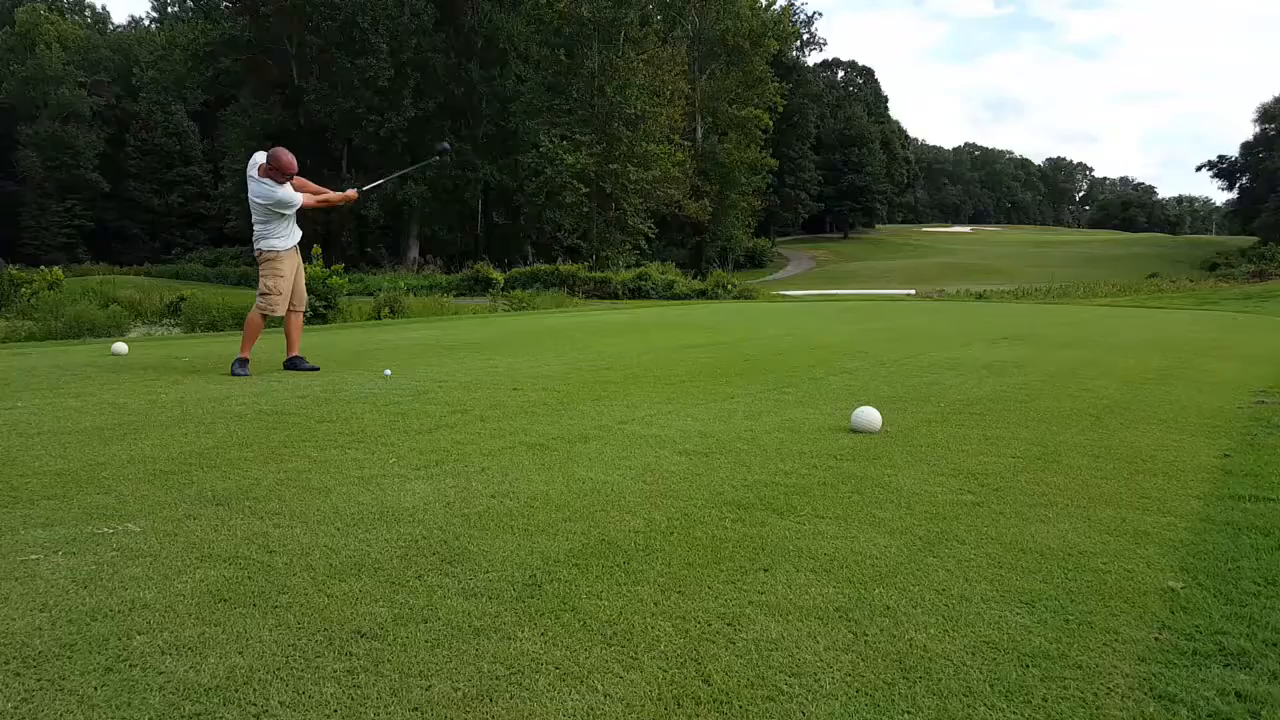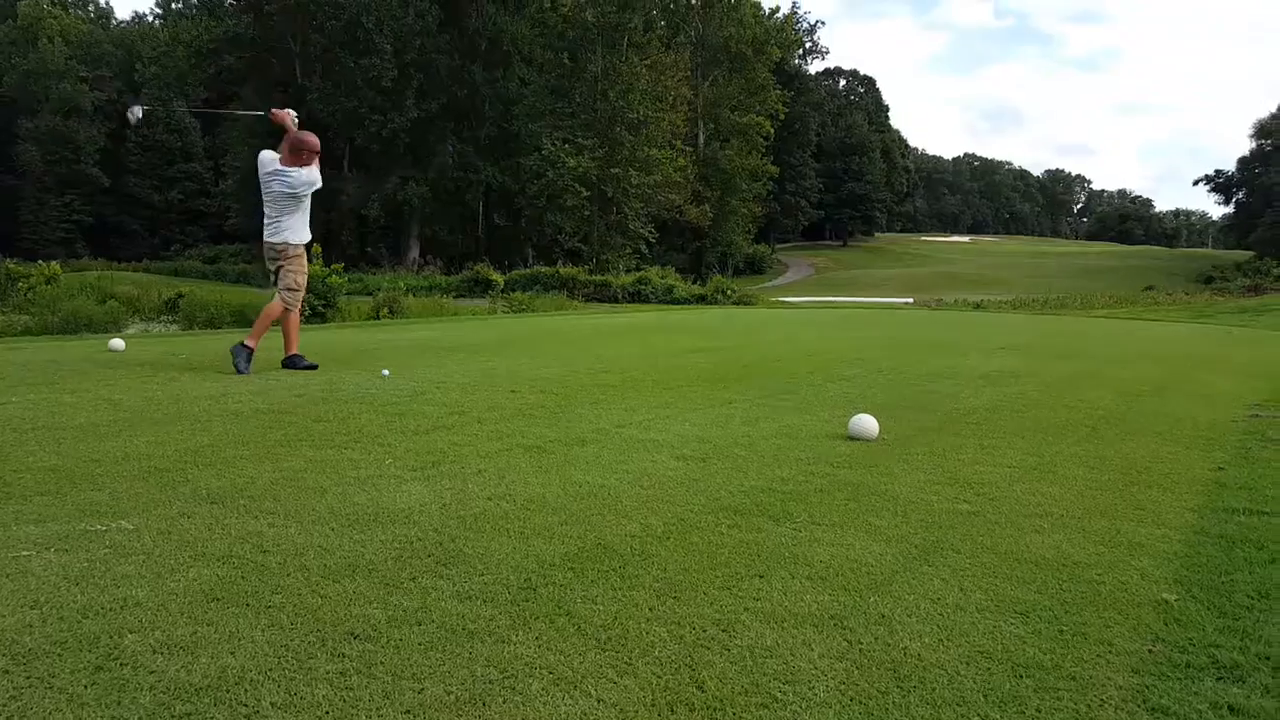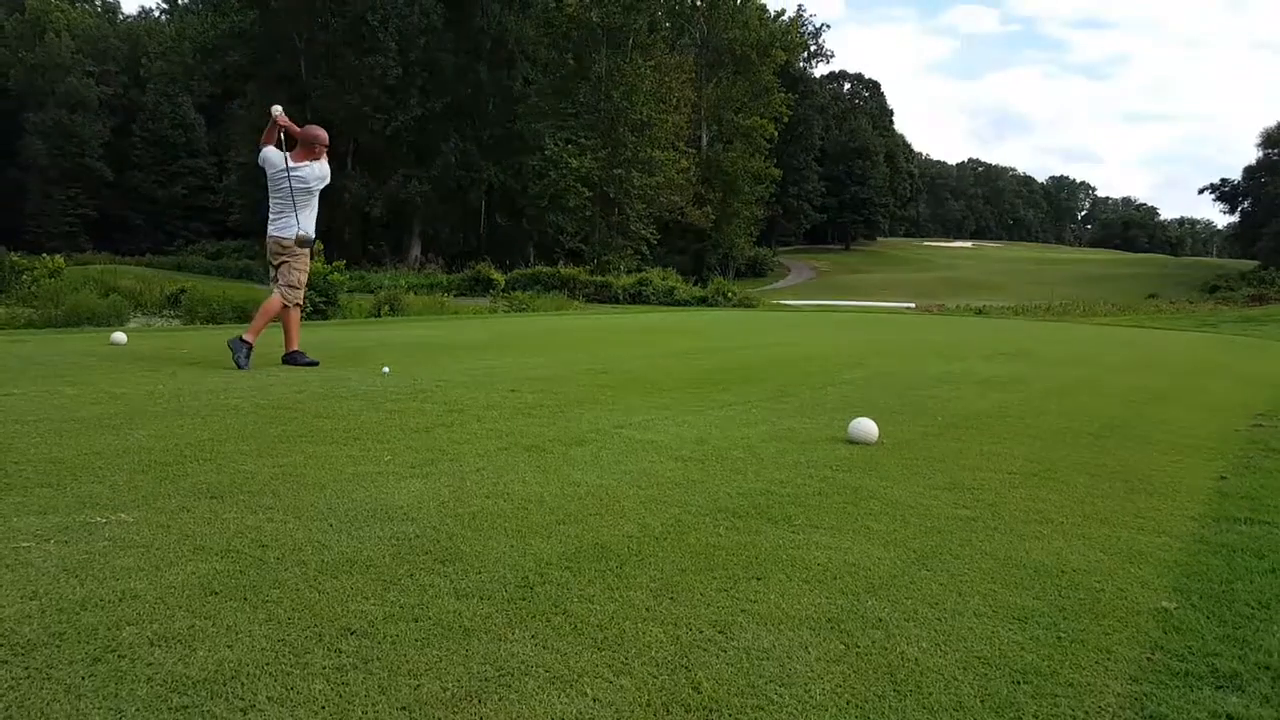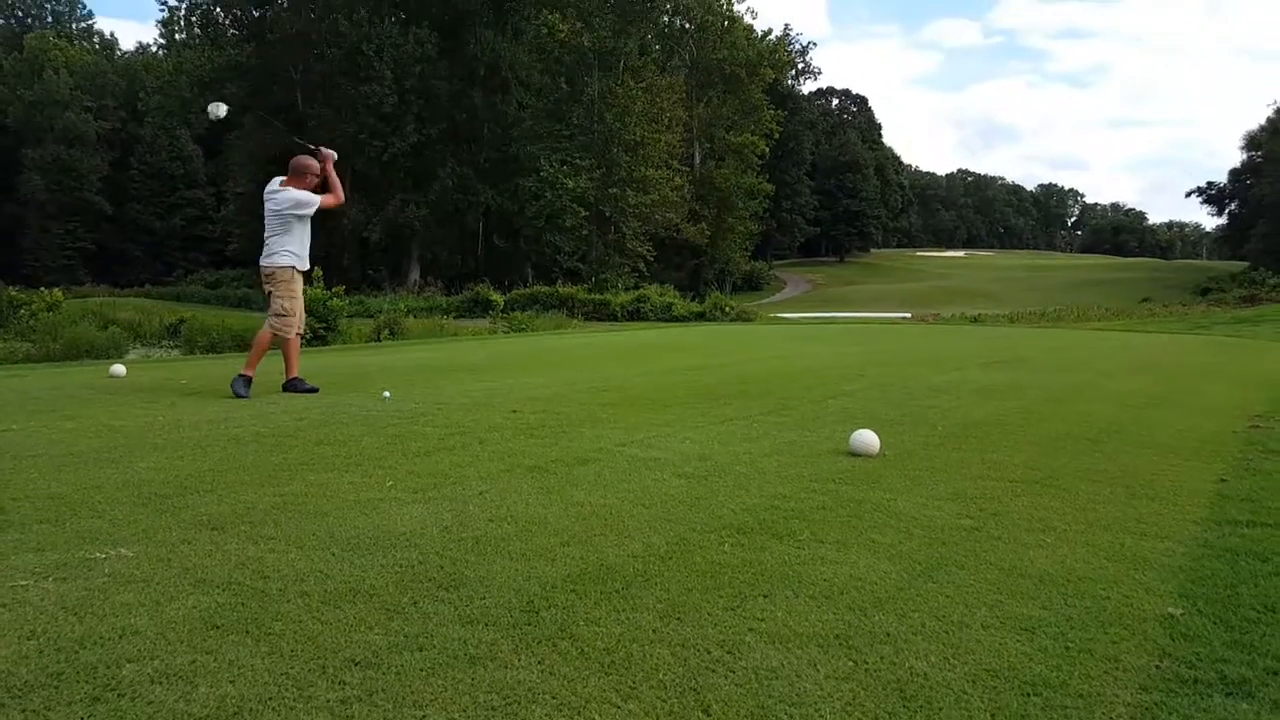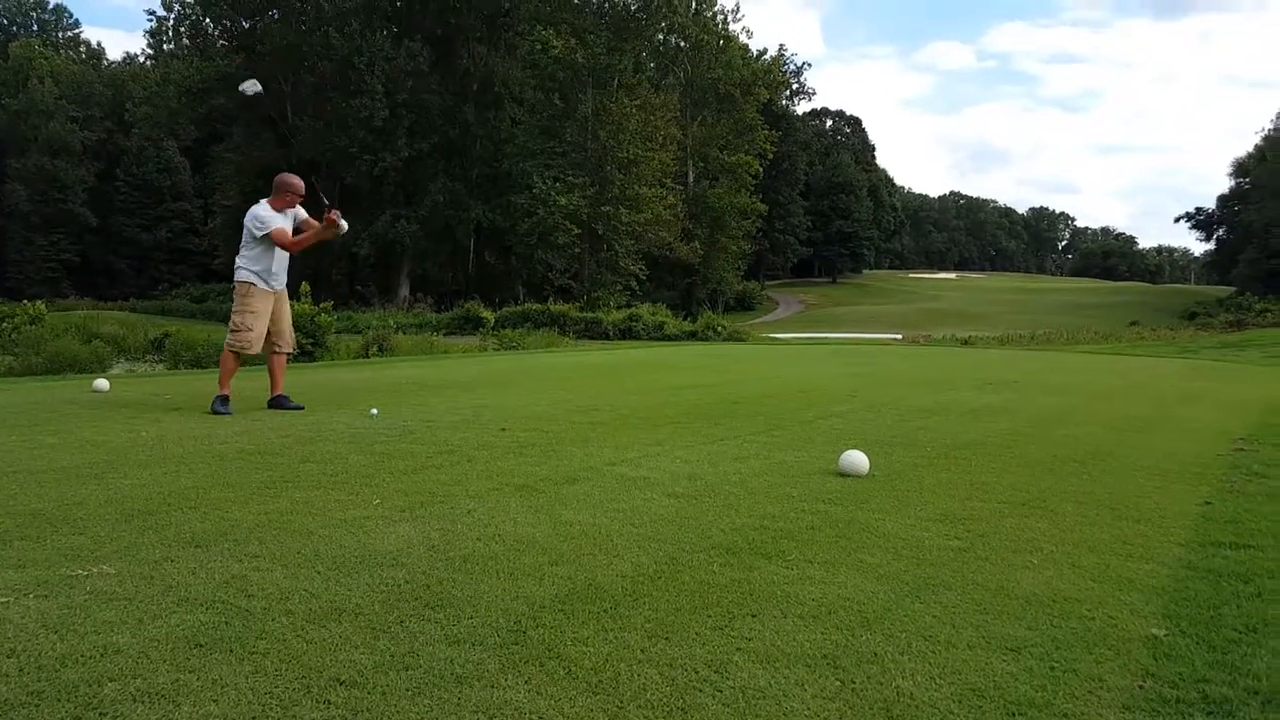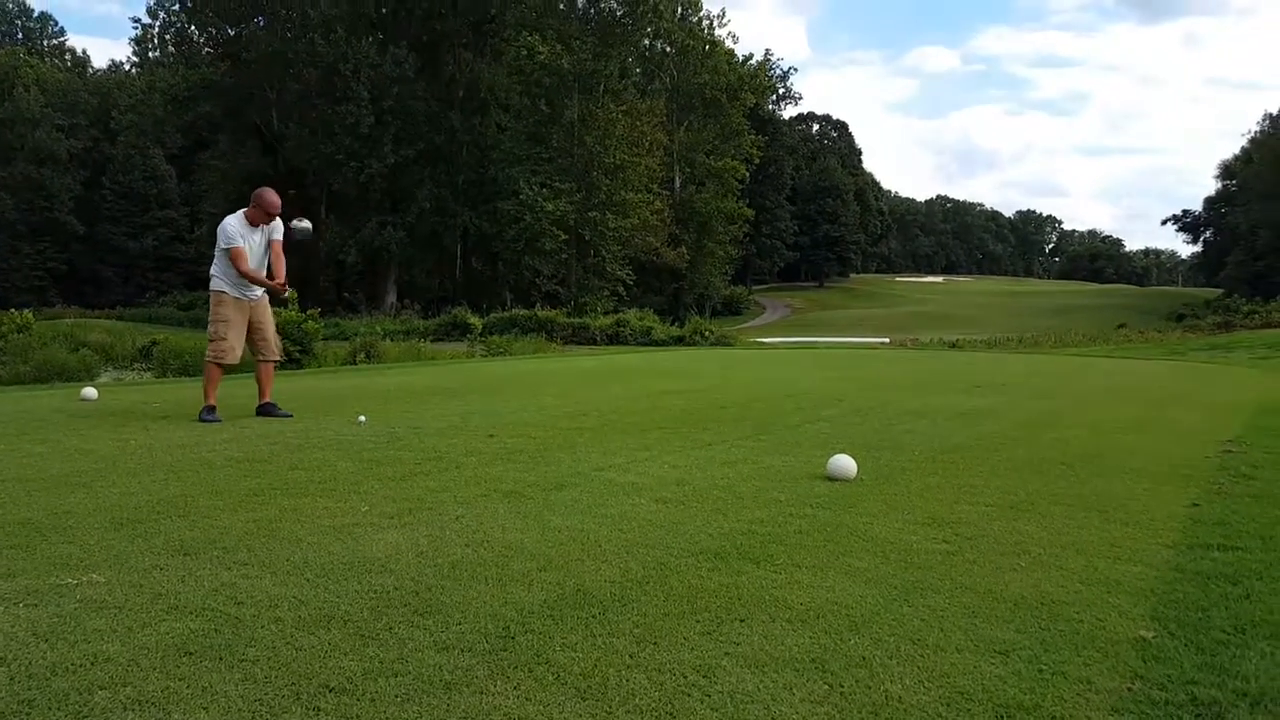
dt=0.3s
person 1, frame 1
left shoulder: (259, 159)
right shoulder: (278, 196)
left elbow: (294, 182)
right elbow: (316, 201)
left wrist: (328, 192)
right wrist: (345, 197)
left hip: (289, 246)
right hip: (275, 251)
left knee: (296, 303)
right knee: (267, 304)
left ankle: (293, 357)
right ankle: (242, 359)
person 1, frame 2
left shoulder: (265, 160)
right shoulder: (307, 177)
right elbow: (314, 160)
left wrist: (287, 128)
right wrist: (290, 125)
left hip: (277, 241)
right hip: (291, 245)
left knee: (292, 299)
right knee: (286, 298)
left ankle: (291, 354)
right ankle: (247, 346)
person 1, frame 3
left shoulder: (273, 160)
right shoulder: (319, 172)
left elbow: (265, 145)
right elbow: (323, 154)
left wrist: (275, 123)
right wrist: (289, 126)
left hip: (276, 237)
right hip: (296, 242)
left knee: (293, 296)
right knee: (285, 294)
left ankle: (292, 351)
right ankle: (245, 340)
person 1, frame 4
left shoulder: (276, 184)
right shoulder: (298, 198)
left elbow: (294, 180)
right elbow: (338, 198)
left wrist: (321, 164)
right wrist: (328, 165)
left hip: (283, 266)
right hip: (284, 267)
left knee: (294, 324)
right knee: (278, 323)
left ankle: (292, 378)
right ankle: (245, 375)
person 1, frame 5
left shoulder: (293, 210)
right shoulder: (260, 214)
left elbow: (315, 229)
right elbow: (290, 245)
left wrist: (328, 225)
right wrist: (322, 229)
left hip: (277, 286)
right hip: (252, 284)
left knee: (283, 341)
right knee: (242, 339)
left ankle: (277, 395)
right ankle: (222, 396)
person 1, frame 6
left shoulder: (274, 224)
right shoulder: (230, 226)
left elbow: (277, 255)
right elbow: (242, 268)
left wrist: (280, 281)
right wrist: (269, 284)
left hip: (257, 295)
right hip: (227, 293)
left knee: (268, 348)
right knee: (220, 350)
left ankle: (265, 403)
right ankle: (209, 405)
